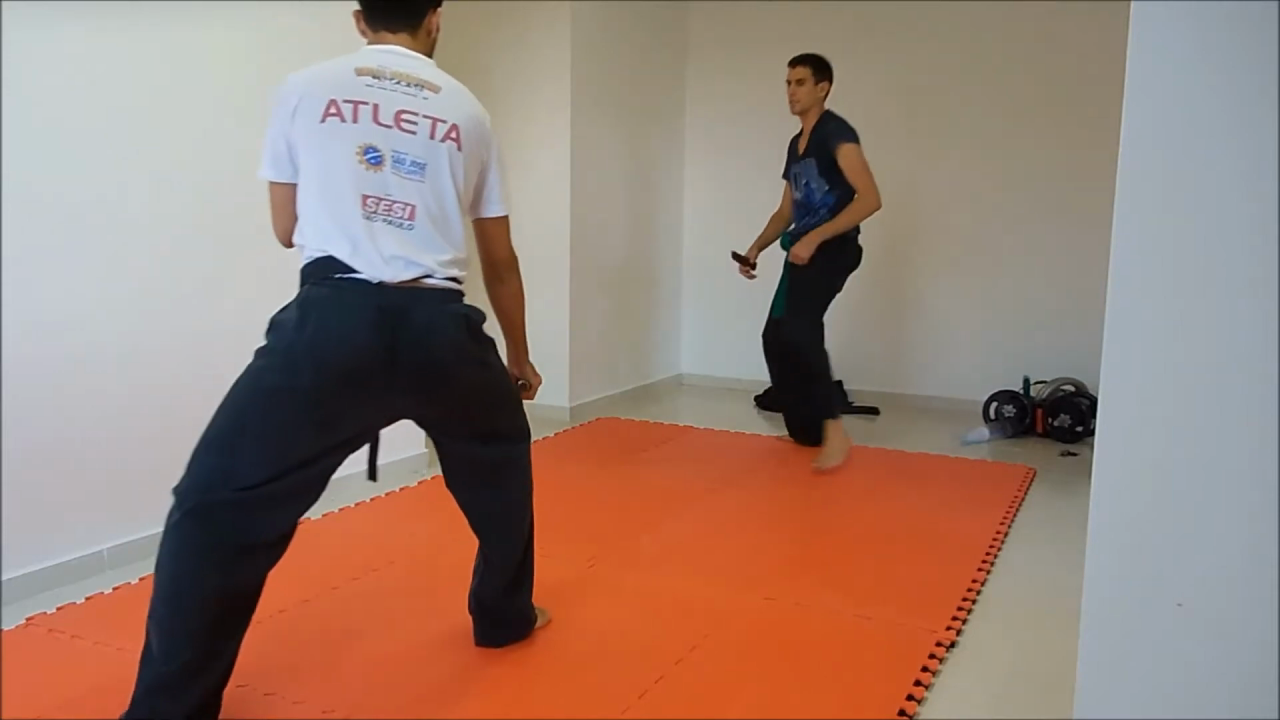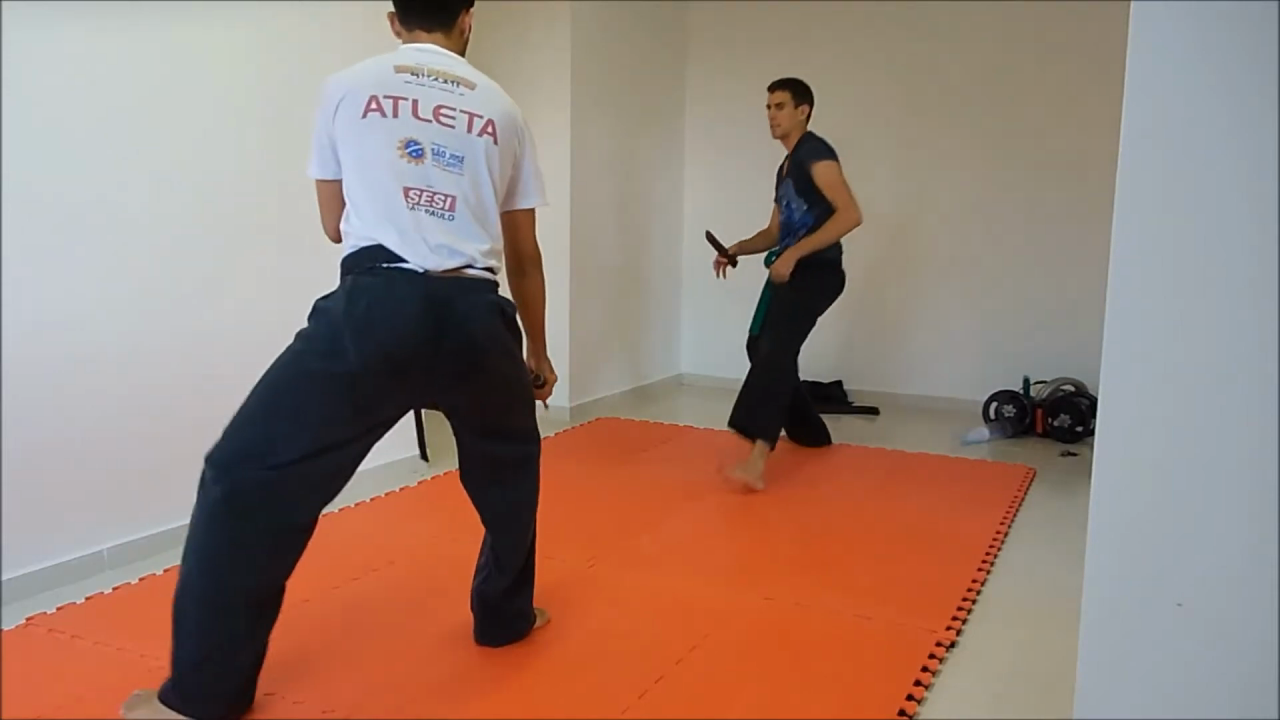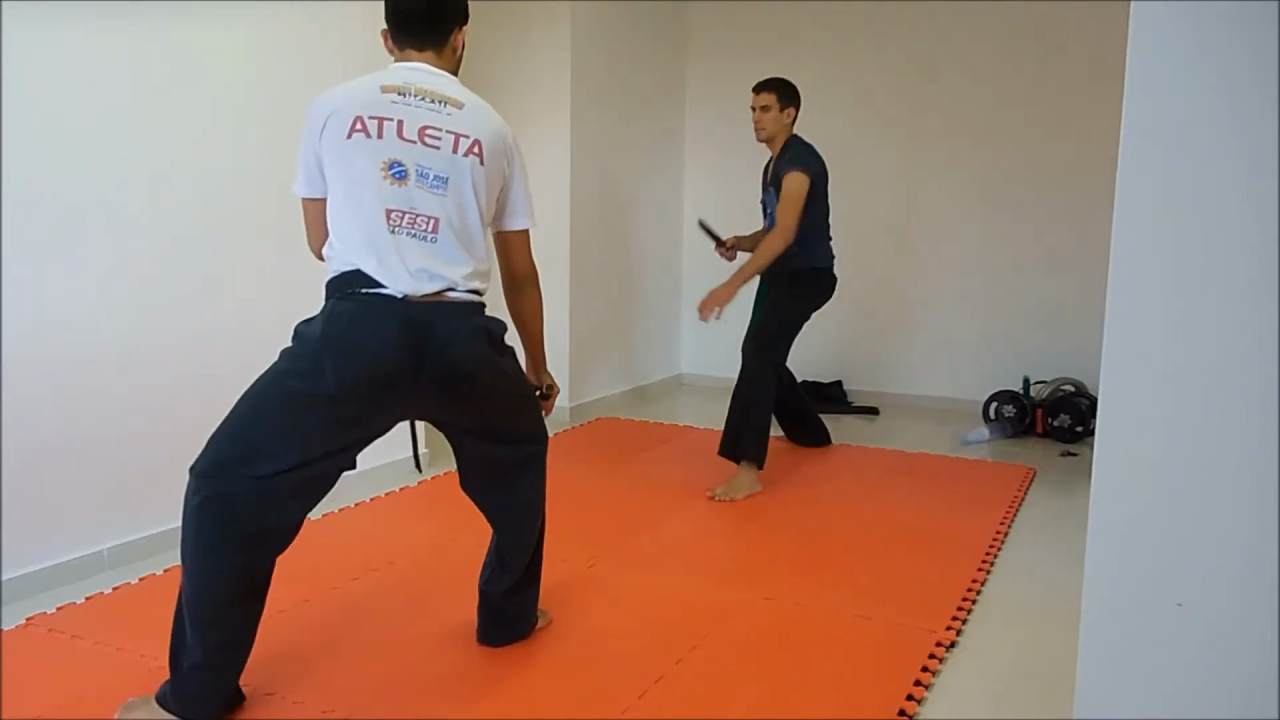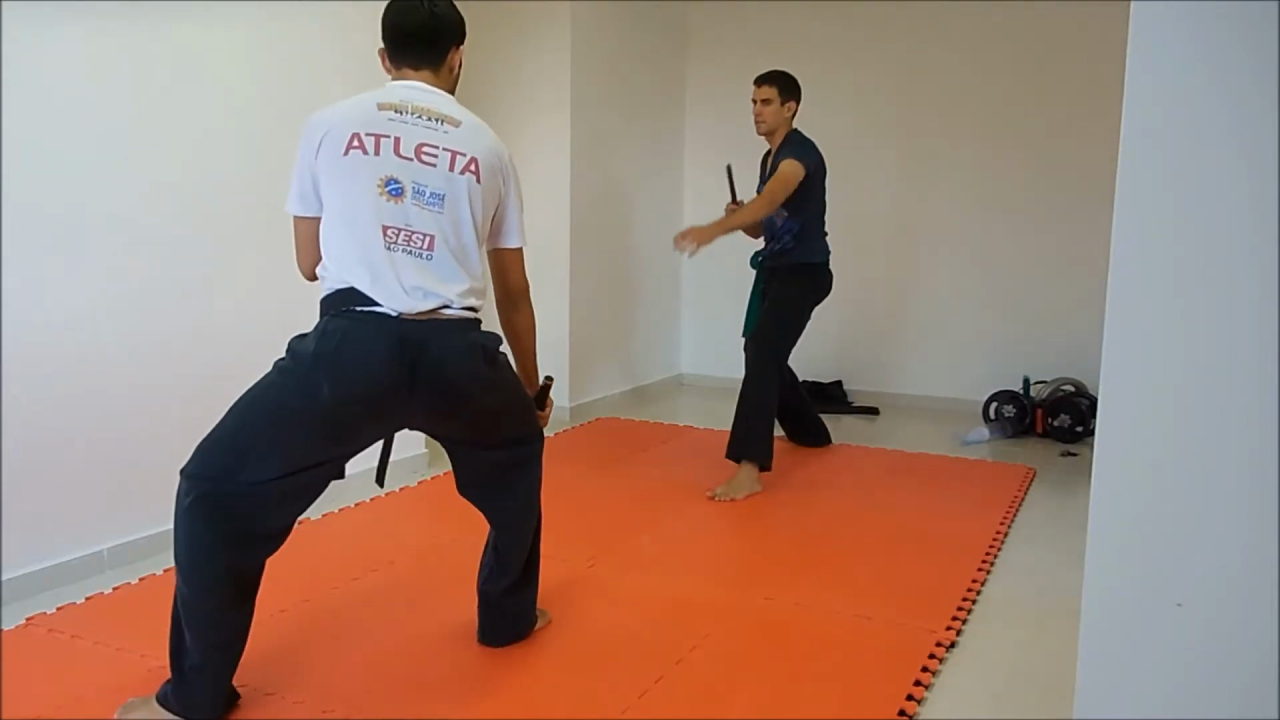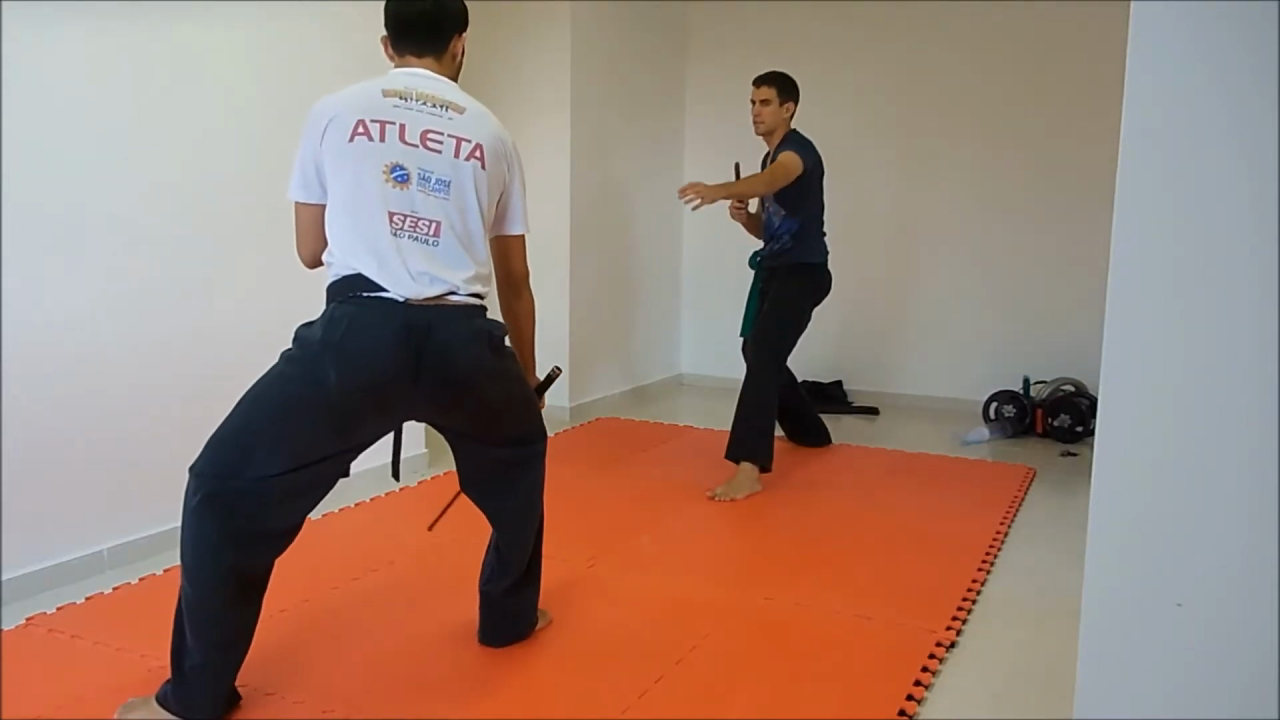
dt=0.3s
person 1, frame 1
left shoulder: (306, 88)
right shoulder: (466, 110)
left elbow: (287, 228)
right elbow: (500, 262)
right wrist: (519, 358)
left hip: (335, 321)
right hip: (436, 327)
left knee: (218, 503)
right knee: (499, 453)
right ankle: (504, 615)
person 1, frame 2
left shoulder: (349, 87)
right shoulder: (500, 108)
right elbow: (524, 256)
right wrist: (537, 354)
left hip: (374, 309)
right hip: (470, 316)
left knee: (249, 477)
right knee: (509, 457)
right ankle: (505, 614)
person 1, frame 3
left shoulder: (334, 107)
right shoulder: (491, 127)
left elbow: (322, 242)
right elbow: (520, 274)
right wrist: (537, 368)
left hip: (356, 332)
right hip: (456, 337)
left knee: (230, 486)
right knee: (517, 454)
right ankle: (509, 614)
person 1, frame 4
left shoulder: (331, 125)
right shoulder: (486, 145)
left elbow: (309, 262)
right elbow: (513, 291)
right wrist: (530, 386)
left hip: (353, 348)
right hip: (453, 354)
left knee: (217, 490)
right knee: (514, 455)
right ankle: (509, 615)
person 1, frame 5
left shoulder: (335, 112)
right shoulder: (491, 132)
left elbow: (311, 250)
right elbow: (513, 278)
right wrist: (526, 378)
left hip: (359, 335)
right hip: (458, 341)
left knee: (228, 487)
right knee: (517, 452)
right ankle: (510, 614)
person 2, frame 1
left shoulder: (837, 134)
right shoulder: (796, 144)
left elbow: (869, 199)
left wrist: (815, 238)
right wrist: (757, 247)
left hip: (831, 249)
right hip: (802, 252)
left knee: (797, 326)
right knee: (777, 337)
left ankle: (831, 425)
right ankle: (806, 429)
person 2, frame 2
left shoulder: (816, 153)
right shoulder: (786, 166)
left elbow: (850, 215)
left wrist: (793, 254)
right wrist: (740, 247)
left hip: (817, 269)
right hip: (796, 269)
left knee: (775, 342)
right knee: (762, 346)
left ankle: (759, 455)
right ankle: (809, 432)
person 2, frame 3
left shoulder: (799, 160)
right shoulder: (773, 166)
left elbow: (785, 233)
left wrist: (731, 284)
right wrist: (739, 242)
left hip: (807, 275)
right hip: (784, 275)
left knee: (759, 354)
right knee: (761, 356)
left ankle: (748, 471)
right ankle: (810, 432)
person 2, frame 4
left shoulder: (800, 152)
right shoulder: (769, 158)
left elbow: (767, 202)
left wrist: (713, 230)
right wrist: (742, 222)
left hip: (804, 271)
right hip: (777, 270)
left knee: (762, 354)
right knee: (765, 355)
left ankle: (749, 470)
right ankle: (811, 432)
person 2, frame 5
left shoulder: (797, 151)
right shoulder: (771, 157)
left elbow: (765, 184)
left wrist: (717, 191)
right wrist: (745, 217)
left hip: (802, 272)
right hip: (775, 270)
left knee: (762, 354)
right knee: (761, 354)
left ankle: (749, 470)
right ankle: (811, 432)
